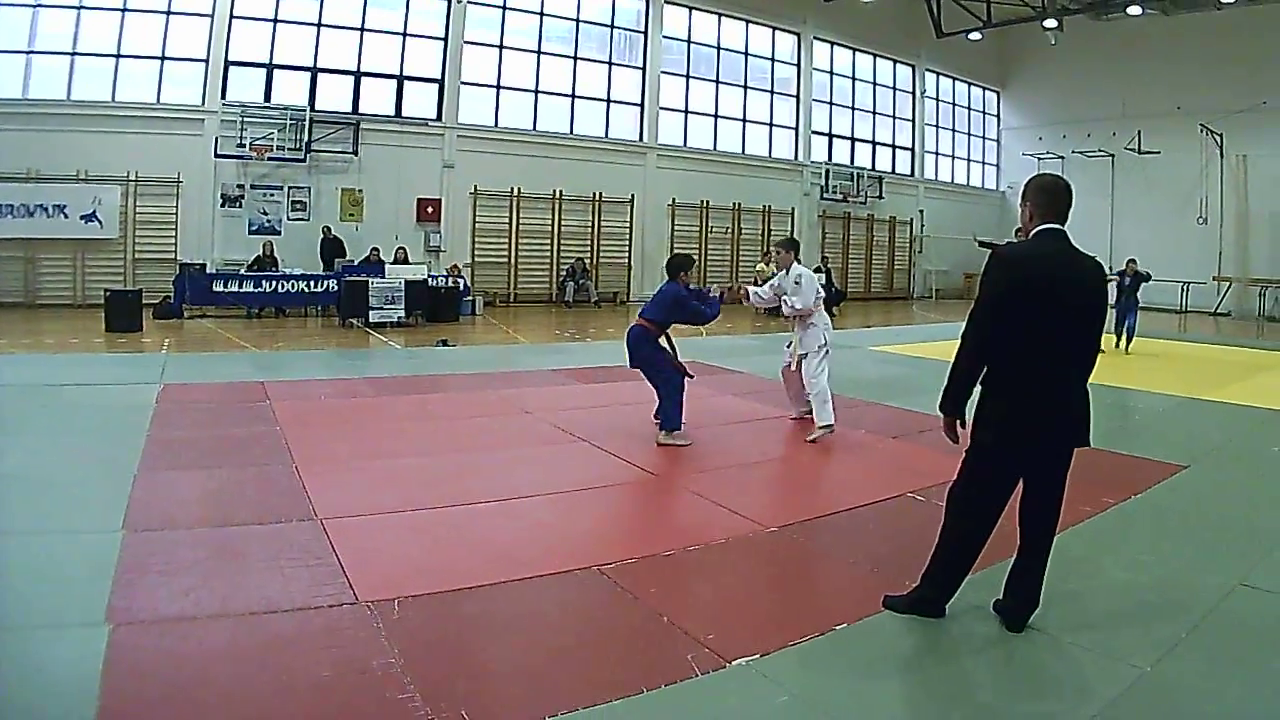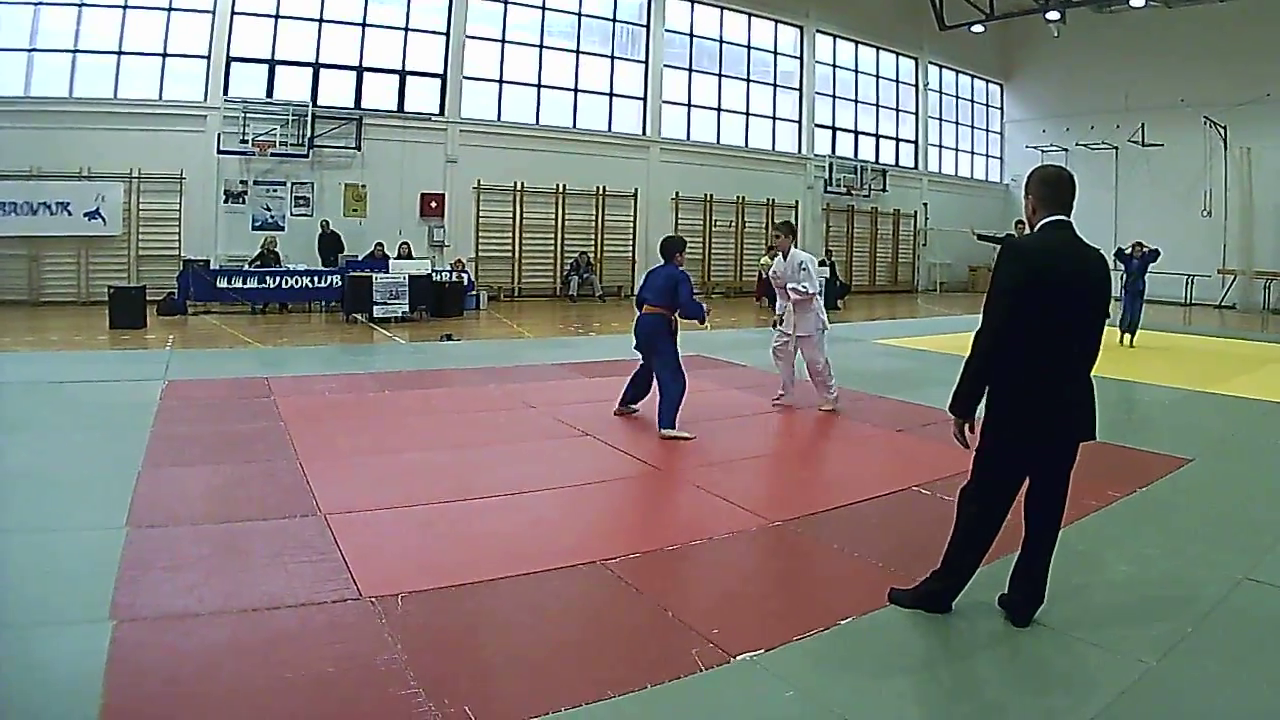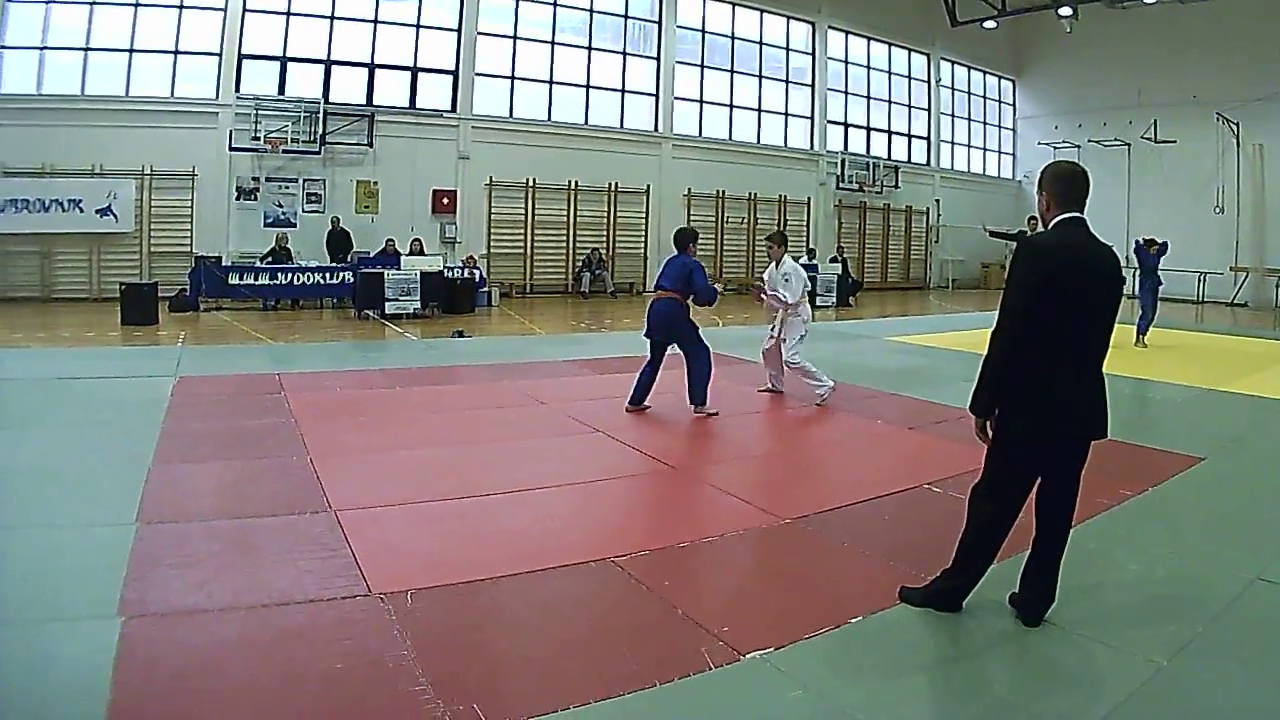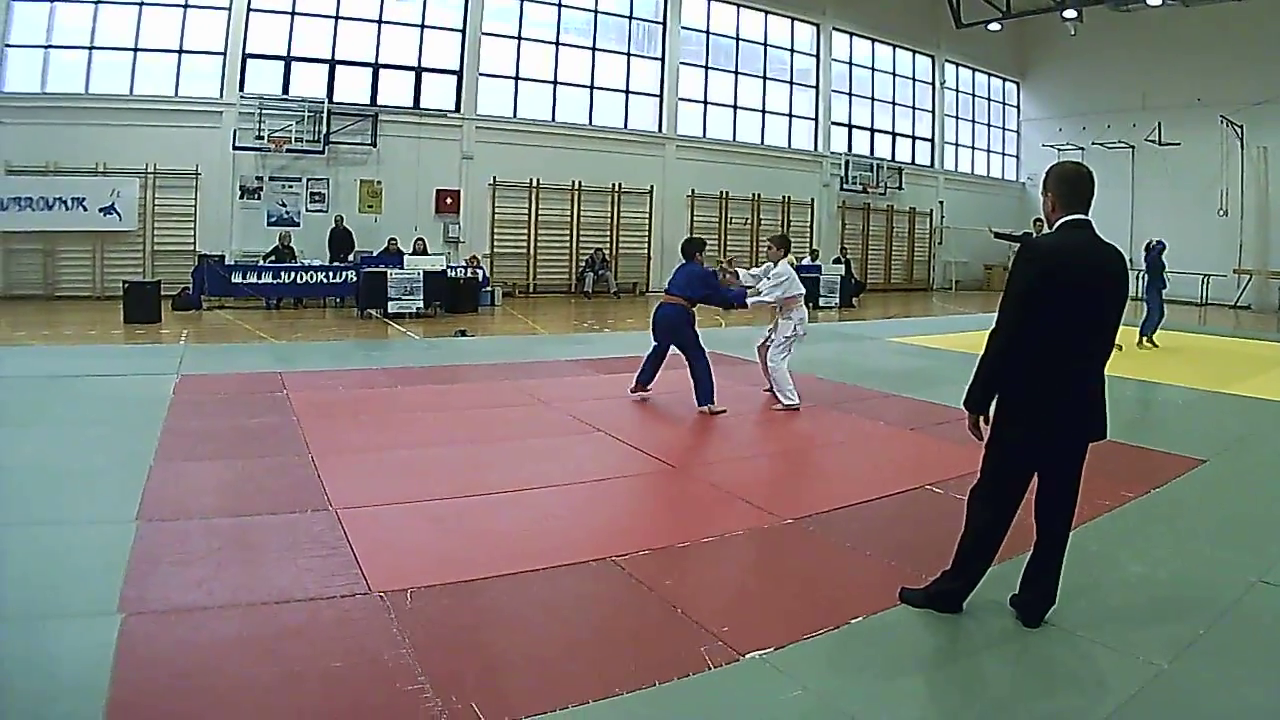
dt=0.3s
person 1, frame 1
left shoulder: (1010, 260)
right shoulder: (1092, 272)
left elbow: (978, 339)
right elbow: (1089, 349)
left wrist: (953, 402)
left hip: (1009, 411)
right hip: (1065, 414)
left knee: (971, 505)
right knee: (1041, 515)
left ankle: (931, 594)
right ankle: (1018, 606)
person 1, frame 2
left shoulder: (1021, 253)
right shoulder: (1095, 261)
left elbow: (992, 337)
right elbow: (1092, 339)
left wrist: (963, 404)
left hip: (1020, 406)
right hip: (1071, 406)
left knee: (983, 501)
right knee: (1046, 509)
left ankle: (940, 590)
right ankle: (1023, 601)
person 1, frame 3
left shoulder: (1037, 249)
right shoulder: (1107, 258)
left elbow: (1010, 334)
right elbow: (1098, 335)
left wrist: (984, 404)
left hip: (1033, 405)
right hip: (1083, 405)
left knee: (995, 500)
right knee: (1057, 508)
left ankle: (951, 588)
right ankle: (1034, 599)
person 1, frame 4
left shoulder: (1039, 252)
right shoulder: (1113, 261)
left elbow: (1008, 335)
right elbow: (1104, 337)
left wrist: (978, 399)
left hip: (1029, 405)
right hip: (1082, 406)
left knee: (993, 501)
right knee: (1057, 509)
left ankle: (951, 590)
right ankle: (1034, 601)
person 2, frame 1
left shoulder: (673, 290)
right shoulder: (677, 295)
left elbow: (694, 297)
right elbow: (701, 316)
right wrist: (714, 299)
left hip: (642, 336)
right hip: (641, 339)
left knee: (673, 374)
right knee: (672, 380)
left ankle: (663, 416)
right ankle: (668, 432)
person 2, frame 2
left shoulder: (653, 273)
right shoulder: (680, 276)
left elbow: (639, 300)
right elbow: (687, 309)
right wrist: (702, 311)
left hip: (643, 322)
right hip: (660, 327)
left knee: (649, 367)
right knee: (672, 376)
left ankle: (624, 404)
right ankle: (666, 427)
person 2, frame 3
left shoulder: (670, 262)
right shoulder: (694, 266)
right elbow: (702, 296)
right wrist: (714, 291)
left hip: (656, 309)
right hip: (674, 312)
left knee: (656, 358)
right knee: (700, 355)
left ankle: (635, 401)
right ankle: (699, 404)
person 2, frame 4
left shoulder: (682, 269)
right shoulder: (702, 273)
right elbow: (722, 295)
right wrist: (744, 294)
left hip: (662, 312)
right hip: (678, 316)
left knee: (660, 349)
right knee: (697, 359)
left ankle: (640, 384)
right ankle: (706, 403)
person 3, frame 1
left shoulder: (803, 275)
right shoulder: (783, 277)
left elbow: (802, 306)
right elbow: (765, 294)
left wrist: (782, 299)
right wrist: (745, 293)
left hip: (815, 328)
right hip: (802, 328)
left knee: (814, 376)
right knee: (790, 371)
left ankle: (825, 422)
right ankle: (804, 408)
person 3, frame 2
left shoulder: (804, 260)
right shoulder: (778, 261)
left elbow: (811, 290)
left wrist: (788, 288)
right wrist: (779, 313)
left hip: (809, 311)
right hip: (792, 311)
left knee: (814, 357)
right knee: (780, 348)
left ankle: (830, 397)
right ankle: (785, 390)
person 3, frame 3
left shoulder: (792, 270)
right shoulder: (773, 268)
left elbow: (789, 300)
right elbow: (772, 293)
left wrist: (766, 294)
right wrist: (761, 295)
left hip: (797, 316)
right hip: (784, 315)
left knee: (791, 358)
right knee: (770, 350)
left ankle: (824, 387)
right ankle: (775, 384)
person 3, frame 4
left shoulder: (783, 273)
right shoulder: (772, 267)
left elbow: (766, 296)
right elbow: (753, 277)
left wrist: (743, 302)
left hip: (793, 320)
right hip: (784, 316)
left knee: (775, 359)
right knee: (764, 348)
left ankle: (790, 400)
right ankle: (776, 384)
